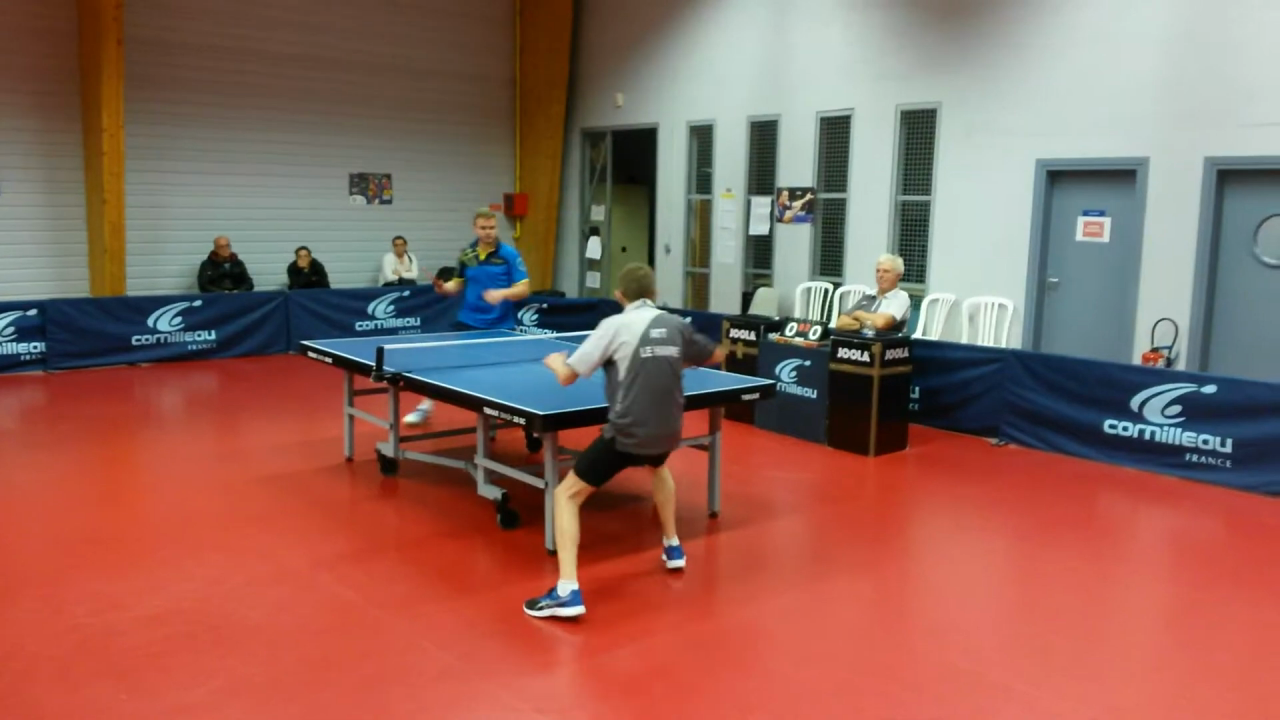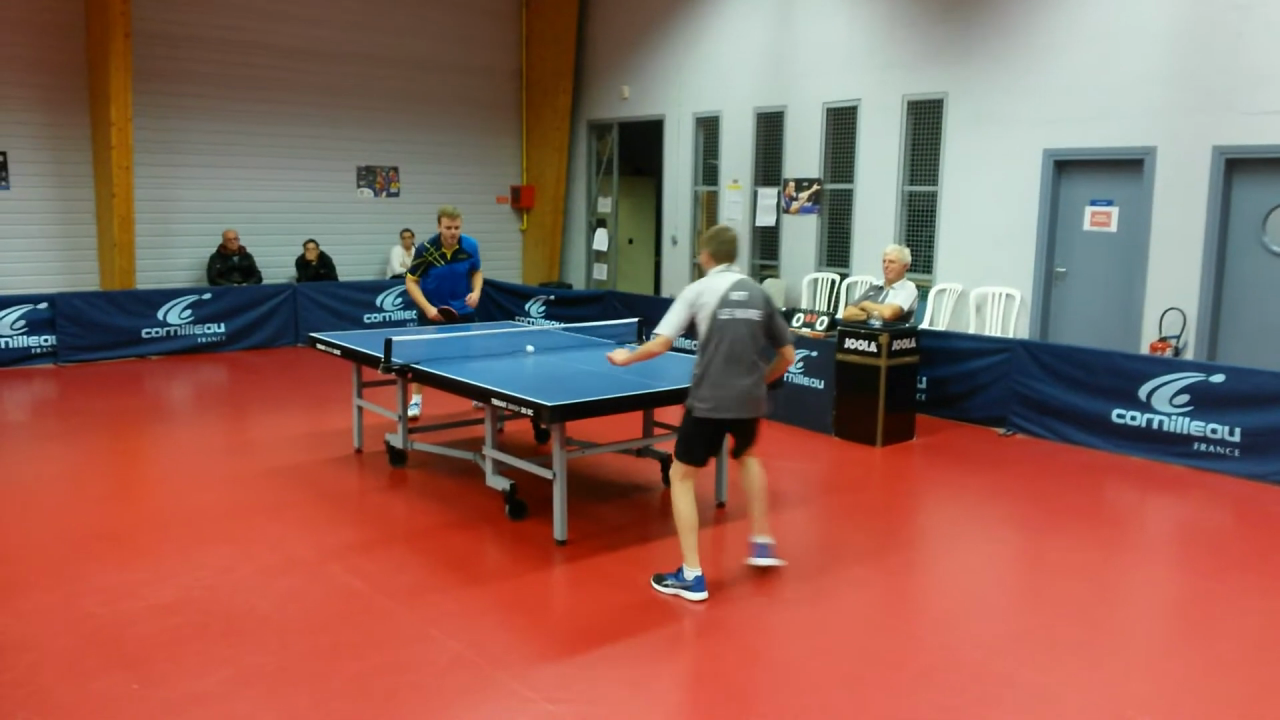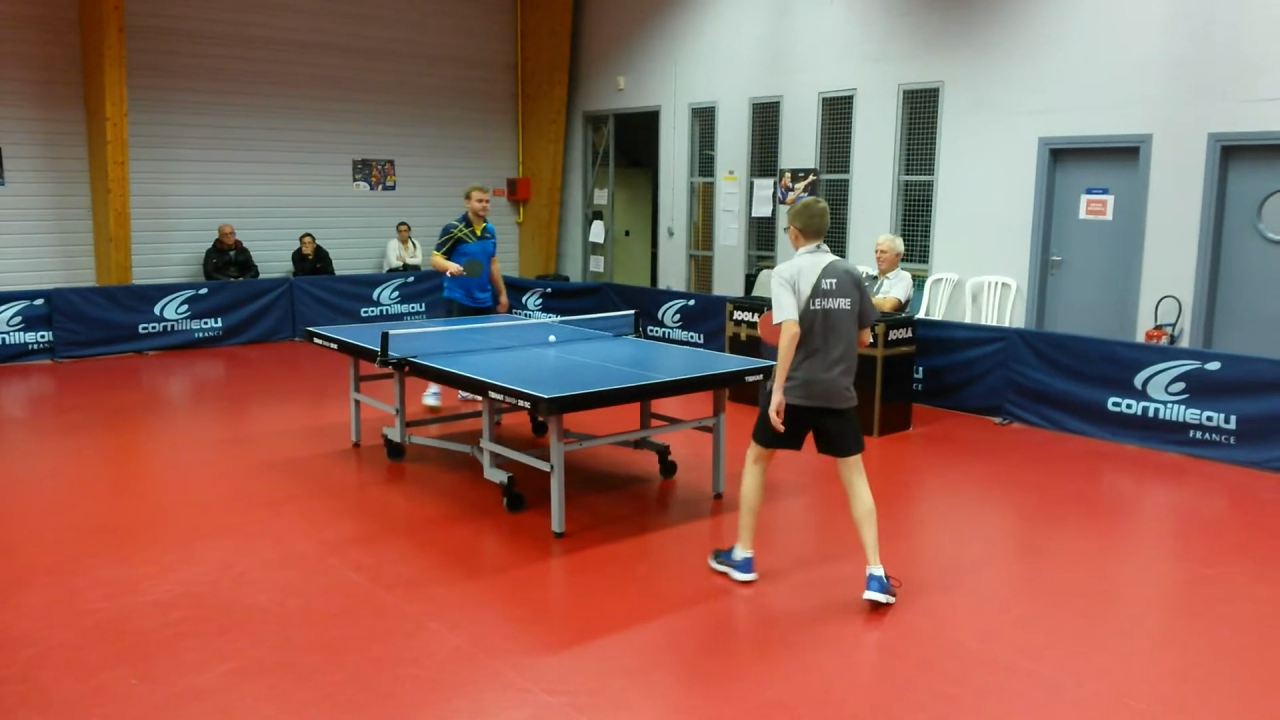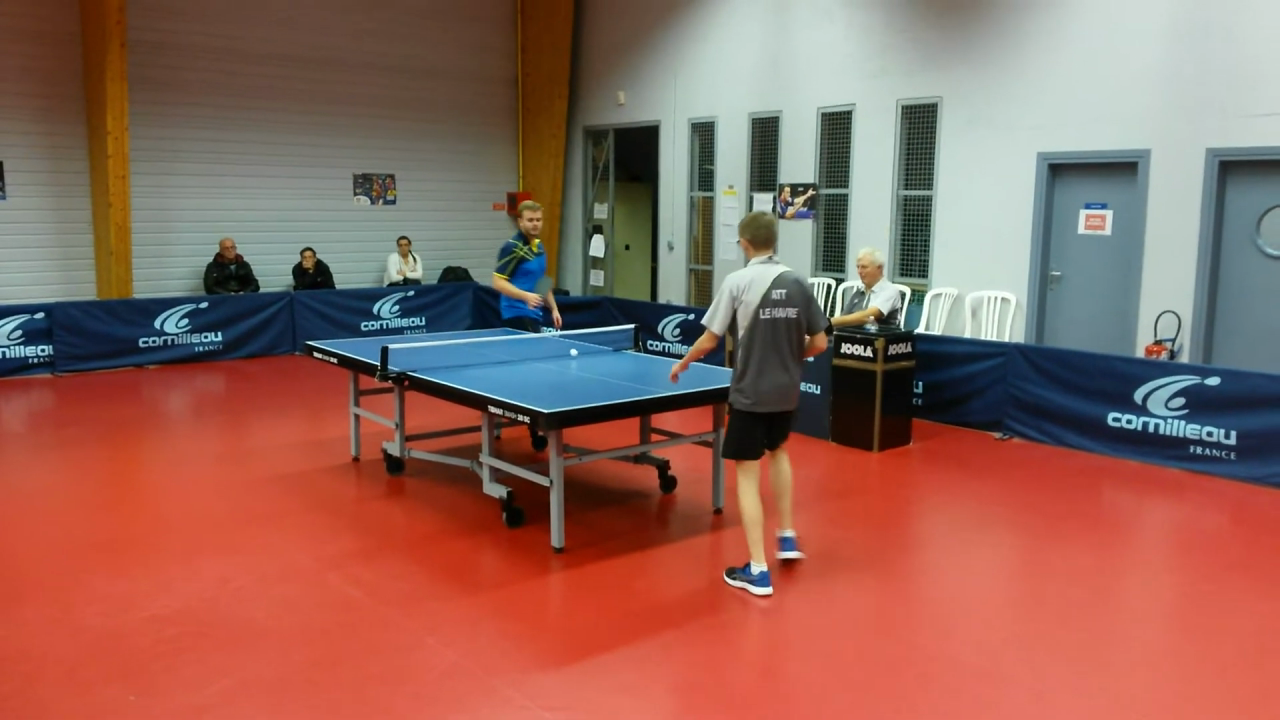
dt=0.5s
person 1, frame 1
left shoulder: (615, 326)
right shoulder: (678, 326)
left elbow: (567, 376)
right elbow: (716, 356)
left wrist: (556, 363)
left hip: (626, 435)
right hip: (666, 433)
left knee: (567, 496)
right knee: (655, 464)
left ankle: (567, 592)
right ankle: (672, 547)
person 1, frame 2
left shoulder: (698, 290)
right shoulder: (759, 293)
left elbow: (660, 344)
right elbow: (787, 355)
left wrist: (627, 357)
left hip: (708, 402)
right hip: (750, 401)
left knee: (681, 478)
right knee: (747, 459)
left ankle: (692, 575)
right ankle: (761, 543)
person 1, frame 3
left shoulder: (787, 272)
right shoulder: (850, 273)
left elbow: (790, 331)
right elbow: (863, 337)
left wrist: (776, 390)
left hip: (796, 392)
right hip: (838, 393)
left knee: (756, 459)
right knee: (854, 477)
left ankle: (743, 556)
right ankle: (875, 575)
person 1, frame 4
left shoulder: (737, 282)
right shoulder: (798, 282)
left elbow: (709, 339)
right elbow: (819, 344)
left wrist: (680, 365)
left hip: (750, 395)
right hip: (786, 393)
left knee: (746, 475)
right knee: (777, 454)
left ankle: (757, 569)
right ankle: (787, 537)
person 2, frame 1
left shoulder: (509, 255)
right shoulder: (466, 254)
left elbow: (524, 288)
right elbow: (457, 285)
left wrist: (502, 294)
right wrist: (445, 287)
left hip: (500, 325)
right hip: (467, 321)
right ankle: (425, 406)
person 2, frame 2
left shoulder: (470, 246)
right shoulder: (425, 249)
left elbow: (477, 273)
right elbow: (411, 282)
left wrist: (476, 293)
right wrist: (427, 308)
left hip: (462, 310)
right hip: (433, 310)
right ankle: (415, 401)
person 2, frame 3
left shoulder: (489, 230)
right shoulder: (454, 229)
right elbow: (435, 259)
left wrist: (502, 292)
right wrist: (450, 266)
left hip: (484, 300)
right hip: (458, 297)
left ankle: (468, 389)
right ankle: (433, 390)
person 2, frame 4
left shoulder: (539, 247)
right shoulder: (512, 247)
right elbow: (498, 282)
left wrist: (553, 308)
right wrist: (524, 295)
left hip: (533, 315)
right hip: (519, 314)
right ankle: (534, 422)
